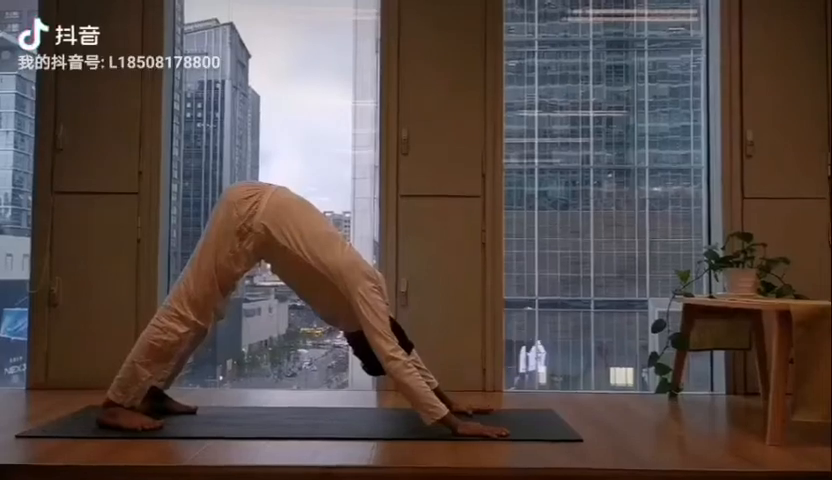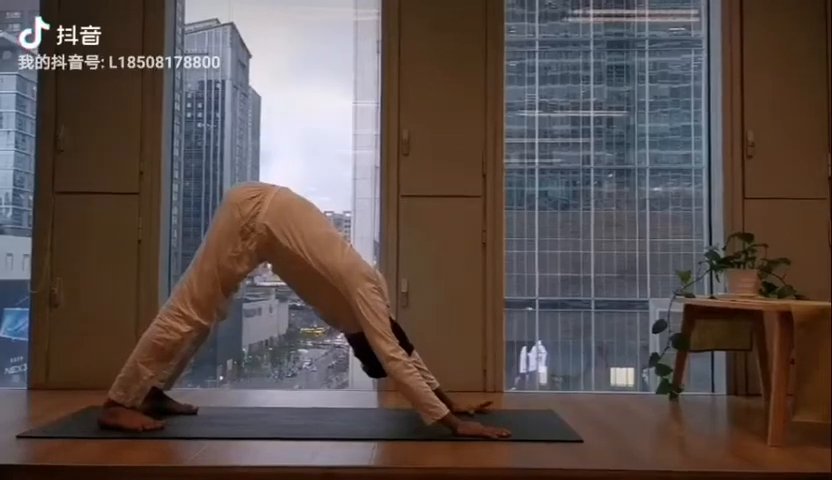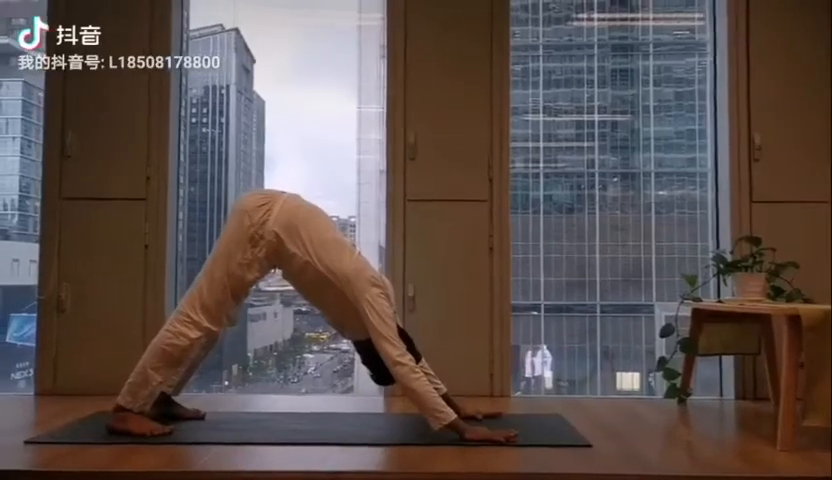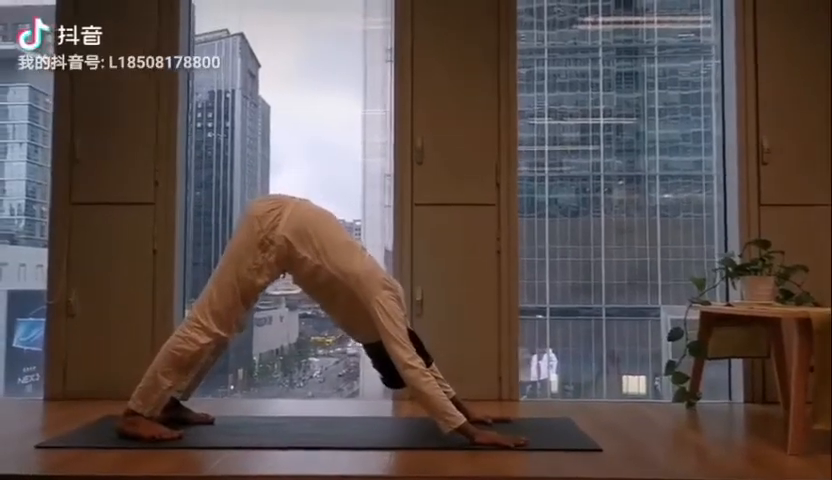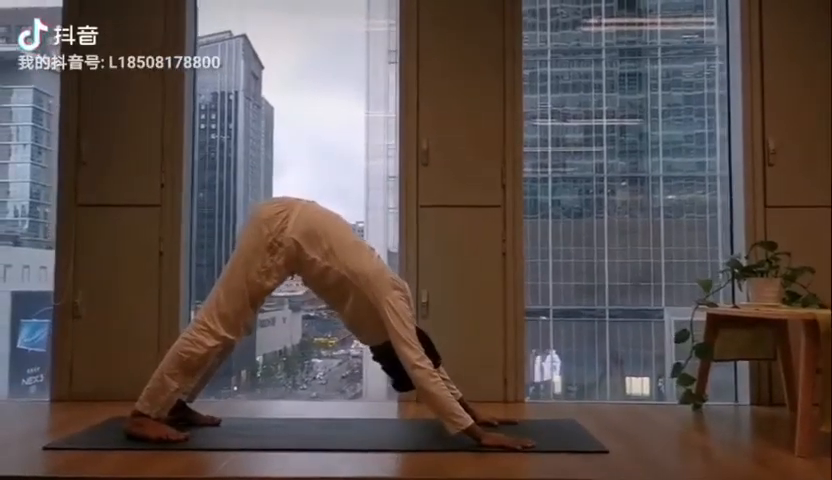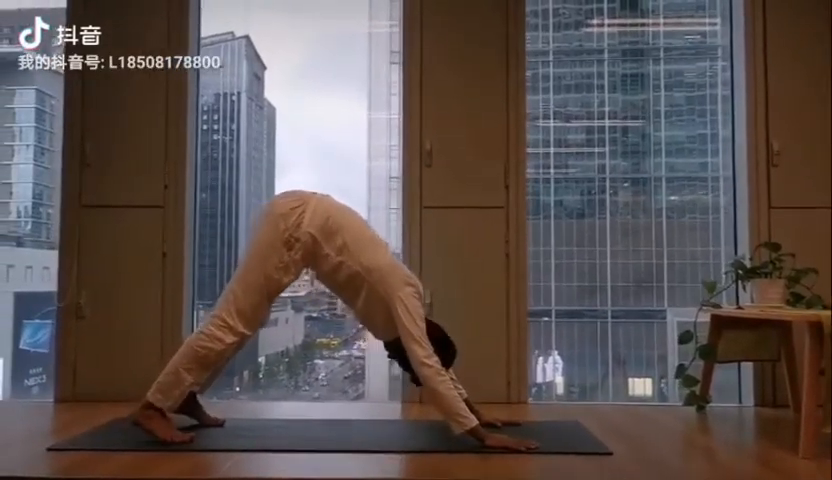
dt=0.5s
person 1, frame 1
left shoulder: (367, 292)
right shoulder: (361, 289)
left elbow: (404, 352)
right elbow: (395, 360)
left wrist: (450, 404)
right wrist: (453, 422)
left hip: (260, 213)
right hip: (251, 214)
left knee: (198, 313)
right knee: (188, 312)
left ankle: (150, 392)
right ankle: (118, 403)
person 1, frame 2
left shoulder: (368, 291)
right shoulder: (362, 291)
left elbow: (404, 353)
right elbow: (395, 360)
left wrist: (450, 404)
right wrist: (453, 423)
left hip: (264, 215)
right hip: (253, 214)
left knee: (201, 312)
right knee: (190, 310)
left ankle: (151, 393)
right ankle: (118, 404)
person 1, frame 3
left shoulder: (375, 298)
right shoulder: (369, 296)
left elbow: (410, 359)
right elbow: (401, 364)
left wrist: (458, 408)
right wrist: (460, 427)
left hip: (274, 222)
right hip: (263, 221)
left knee: (208, 319)
right knee: (201, 317)
left ankle: (159, 398)
right ankle: (128, 409)
person 1, frame 4
left shoulder: (386, 300)
right shoulder: (380, 299)
left elbow: (420, 363)
right elbow: (412, 369)
left wrist: (465, 412)
right wrist: (470, 431)
left hip: (283, 227)
right hip: (273, 227)
left knee: (219, 324)
right knee: (210, 323)
left ankle: (169, 404)
right ankle: (138, 413)
person 1, frame 5
left shoulder: (393, 302)
right shoulder: (389, 300)
left elbow: (428, 365)
right elbow: (420, 369)
left wrist: (472, 414)
right wrist: (477, 433)
left hip: (289, 228)
right hip: (281, 229)
left knee: (227, 326)
right knee: (219, 326)
left ankle: (174, 404)
right ankle: (144, 414)
person 1, frame 6
left shoulder: (406, 297)
right shoulder: (404, 298)
left elbow: (433, 364)
right elbow: (428, 368)
left wrist: (475, 413)
right wrist: (481, 433)
left hip: (303, 220)
right hip: (297, 221)
left knee: (241, 321)
right knee: (234, 322)
left ankle: (185, 397)
right ankle: (154, 407)
